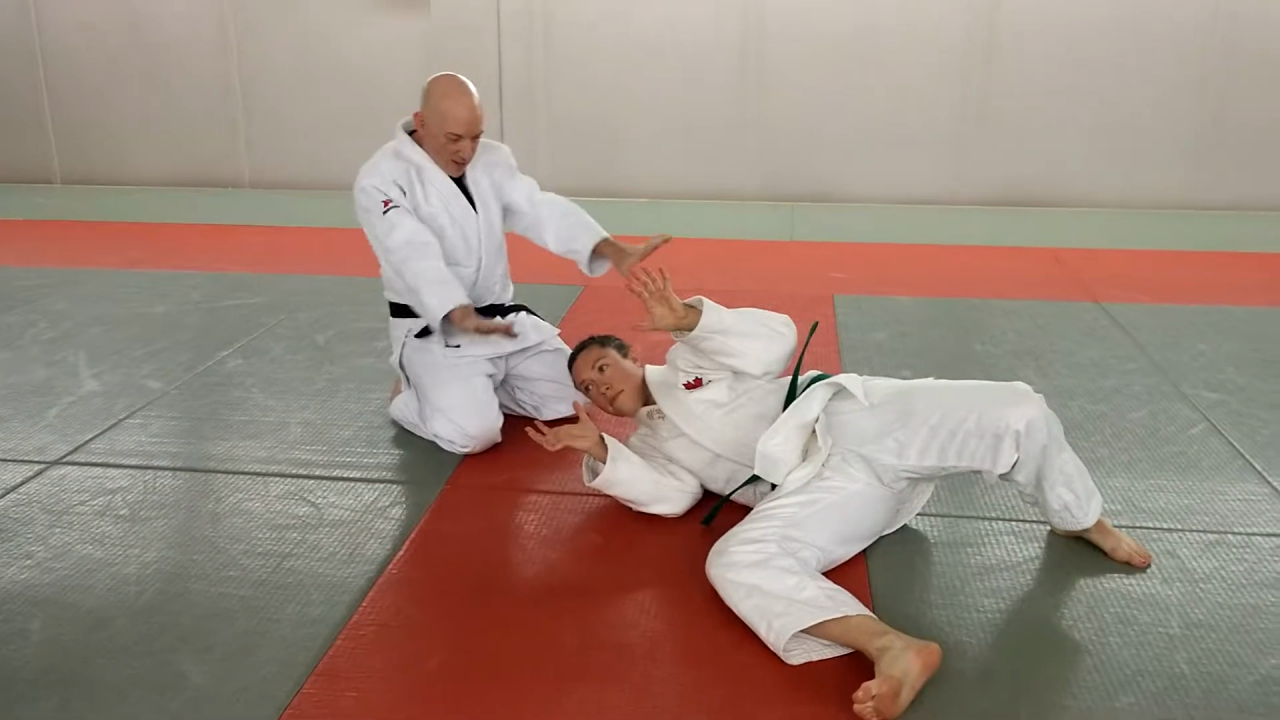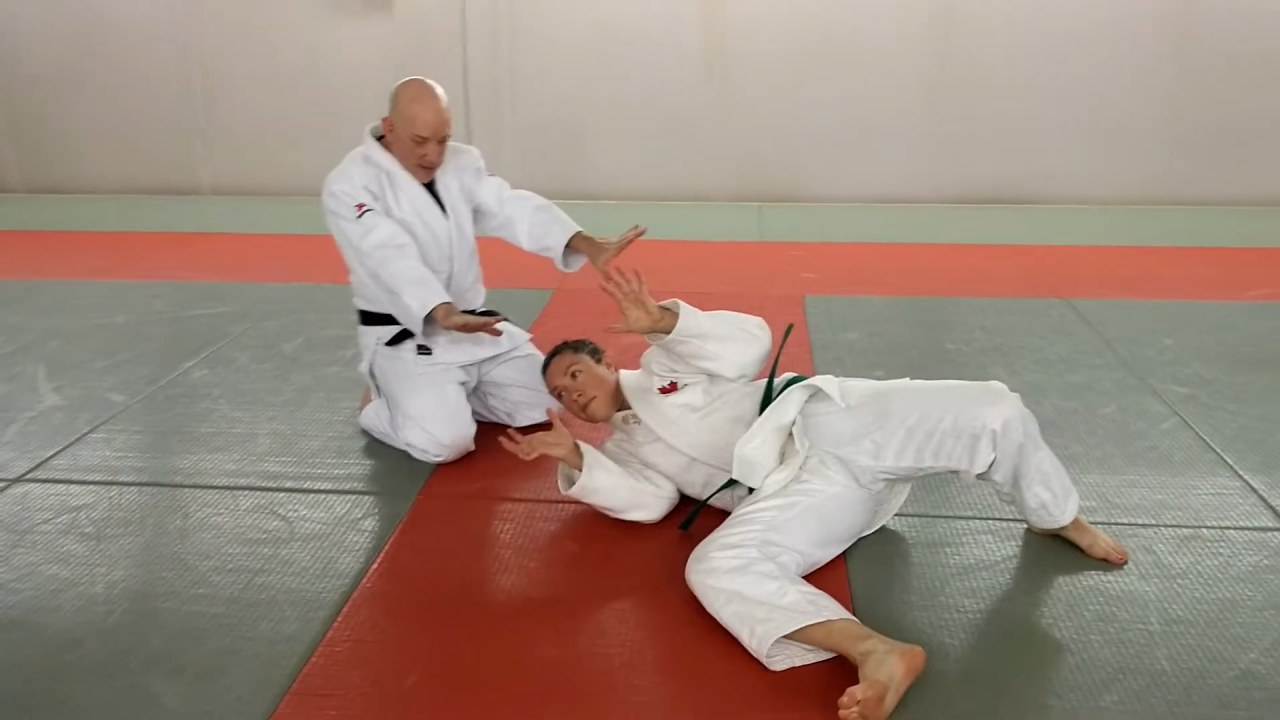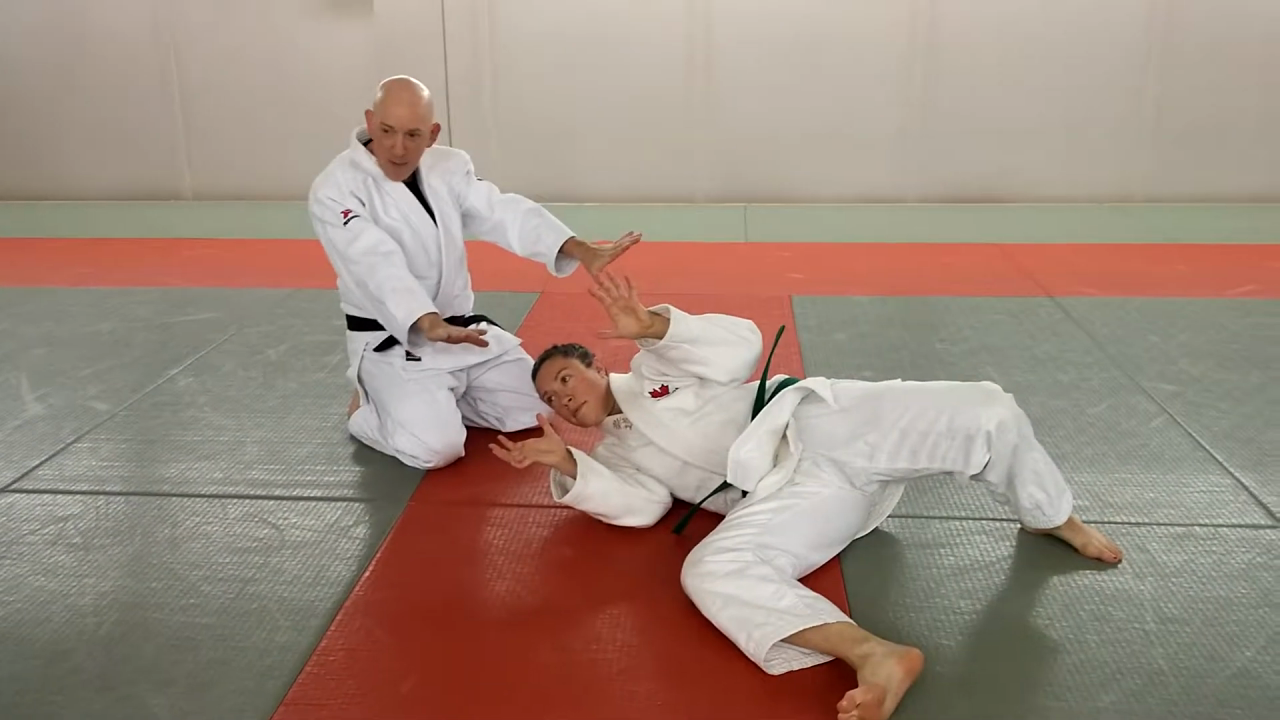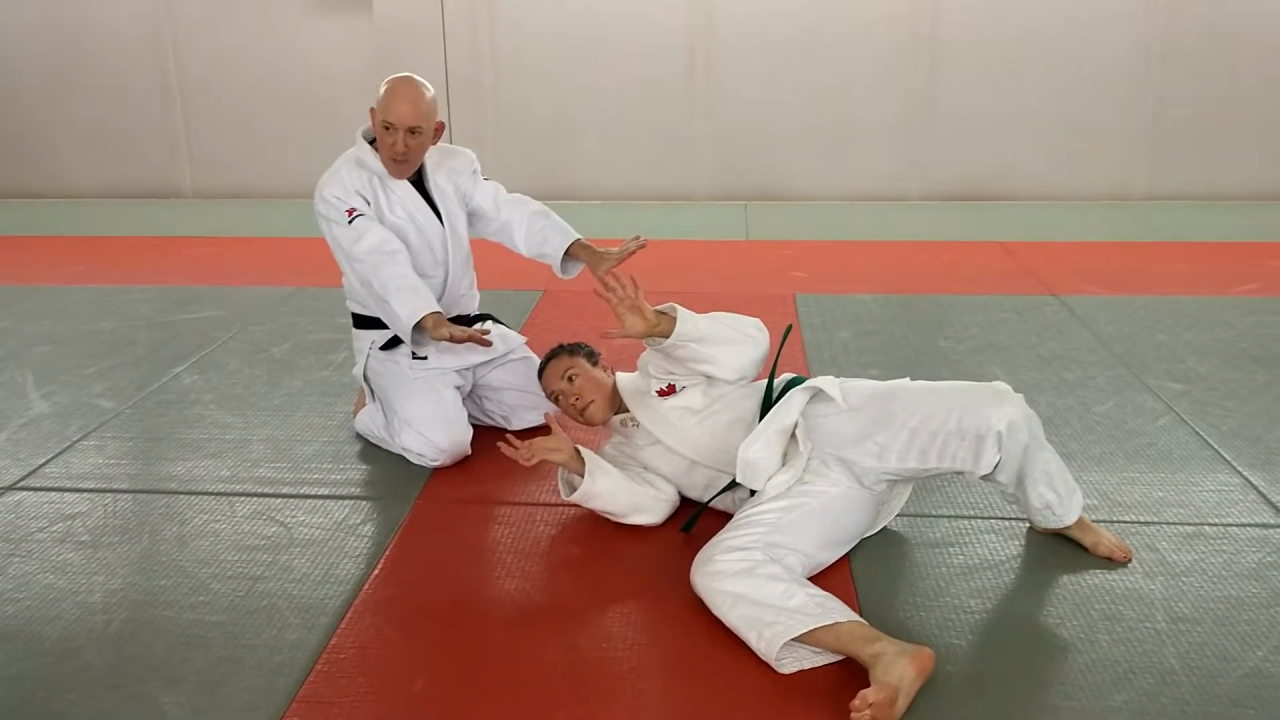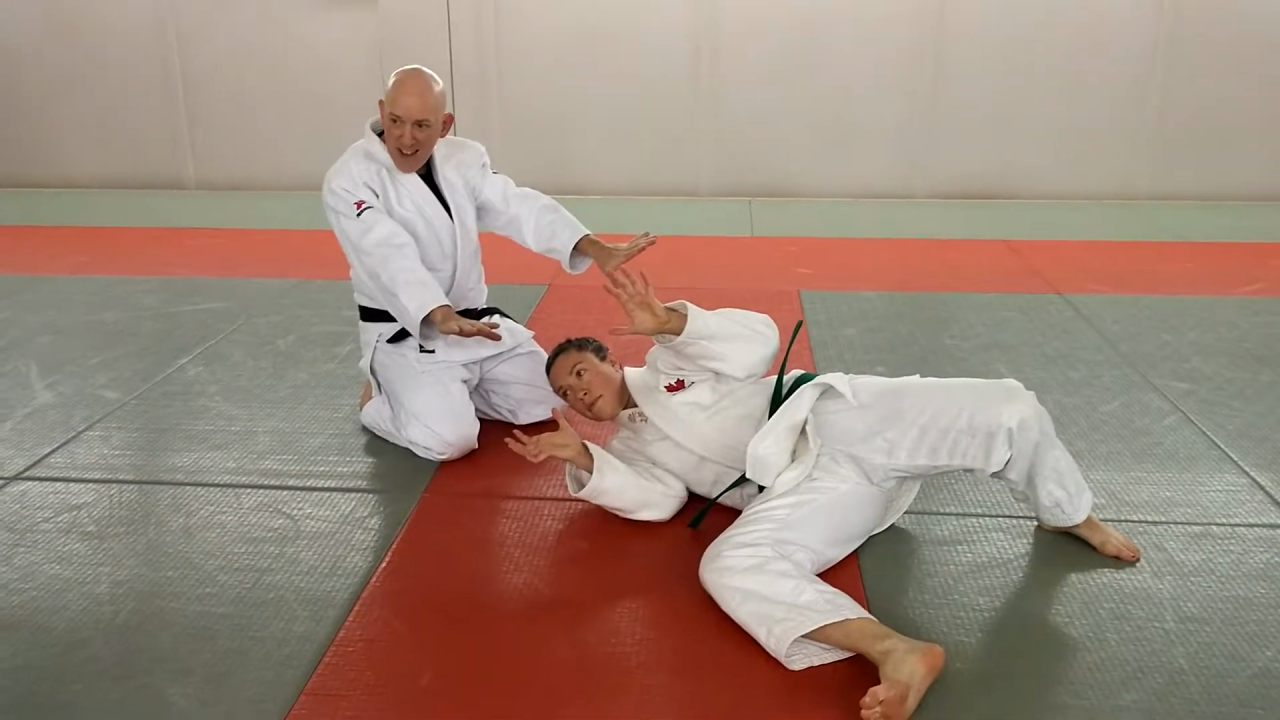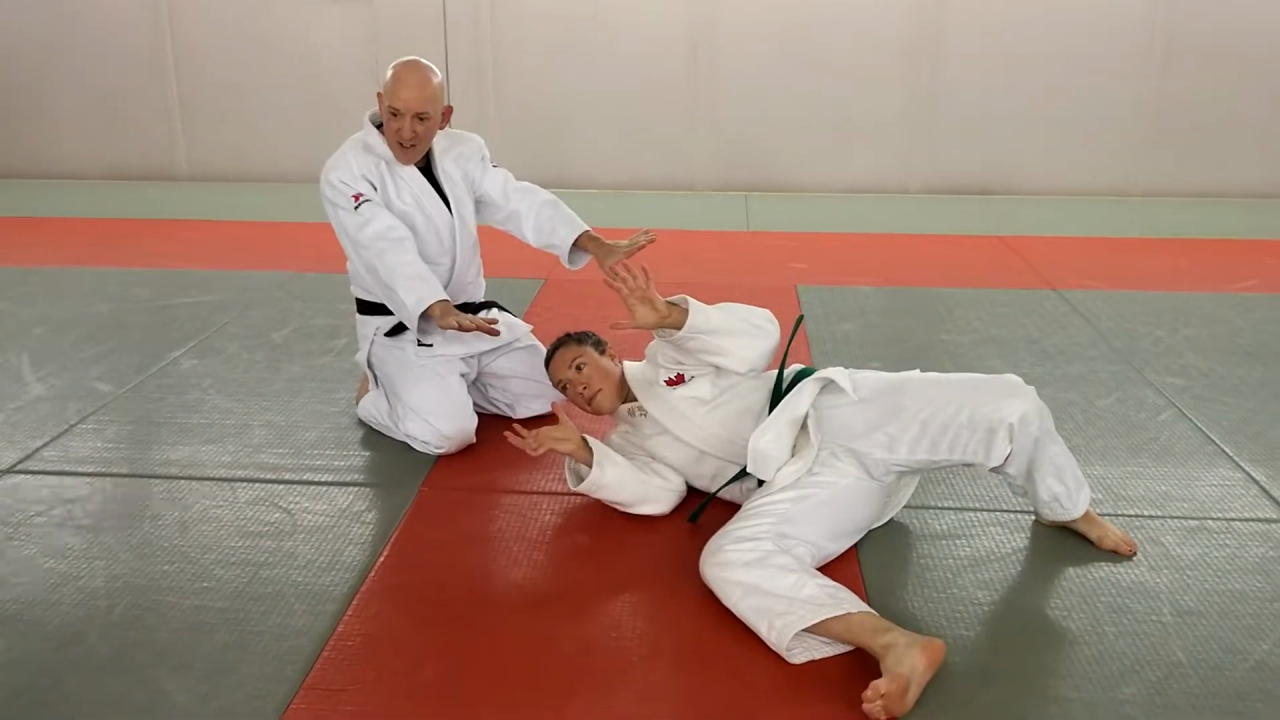
dt=0.2s
person 1, frame 1
left shoulder: (689, 355)
right shoulder: (650, 441)
left elbow: (773, 340)
right elbow: (670, 492)
left wrist: (687, 318)
right wrist: (598, 451)
left hip: (853, 418)
right hip: (813, 482)
left knee: (1016, 411)
right knee: (734, 563)
left ankle: (1081, 522)
right ankle: (894, 648)
person 1, frame 2
left shoulder: (662, 360)
right shoulder: (624, 448)
left elbow: (748, 342)
right elbow: (646, 499)
left wrist: (662, 320)
right wrist: (574, 459)
left hip: (830, 419)
right hip: (792, 485)
left knee: (992, 412)
right knee: (713, 569)
left ankle: (1059, 521)
right ankle: (876, 651)
person 1, frame 3
left shoulder: (653, 365)
right shoulder: (616, 453)
left elbow: (739, 346)
right elbow: (640, 504)
left wrist: (652, 326)
right wrist: (566, 465)
left hip: (822, 422)
right hip: (785, 487)
left knee: (987, 412)
right knee: (709, 574)
left ankle: (1053, 520)
right ankle: (875, 655)
person 1, frame 4
left shoulder: (659, 363)
right shoulder: (623, 451)
left elbow: (745, 344)
right elbow: (647, 503)
left wrist: (658, 325)
right wrist: (573, 463)
left hip: (829, 420)
right hip: (793, 486)
left knee: (995, 411)
right knee: (718, 572)
left ankle: (1061, 519)
right ankle: (885, 653)
person 1, frame 5
left shoulder: (670, 358)
right shoulder: (631, 445)
left elbow: (755, 342)
right elbow: (656, 497)
left wrist: (669, 321)
right wrist: (581, 459)
left hip: (839, 417)
right hip: (802, 484)
left knee: (1007, 408)
right knee: (727, 568)
left ankle: (1070, 517)
right ankle: (896, 651)
person 1, frame 6
left shoulder: (669, 352)
right shoulder: (631, 439)
left elbow: (757, 336)
right elbow: (655, 492)
left wrist: (670, 316)
right wrist: (581, 453)
left hip: (840, 411)
right hip: (802, 477)
left knee: (1007, 403)
right knee: (728, 562)
left ankle: (1068, 513)
right ankle: (896, 644)
person 2, frame 1
left shoulder: (492, 159)
right shoulder: (380, 178)
left elbow: (542, 212)
right elbow: (413, 255)
left wrist: (611, 249)
right wrist: (460, 317)
left hip: (501, 319)
right hip: (434, 330)
left knee: (571, 400)
right knee: (472, 432)
left ankle: (480, 385)
right ankle: (412, 394)
person 2, frame 2
left shoulder: (461, 163)
right shoulder: (349, 184)
left elbow: (513, 210)
right elbow: (391, 259)
left wrist: (586, 244)
right wrist: (443, 314)
left hip: (473, 325)
right hip: (405, 338)
left knee: (546, 405)
right knee: (445, 441)
left ankle: (454, 393)
right ankle: (382, 401)
person 2, frame 3
left shoulder: (448, 167)
right shoulder: (335, 189)
left elbow: (504, 214)
right elbow: (377, 266)
left wrist: (581, 250)
right wrist: (428, 324)
left hip: (463, 329)
right hip: (392, 342)
left knee: (536, 410)
right knee: (436, 447)
left ankle: (442, 399)
right ankle: (369, 408)
person 2, frame 4
left shoulder: (455, 166)
right shoulder: (341, 187)
left elbow: (510, 214)
right elbow: (382, 266)
left wrist: (587, 252)
right wrist: (433, 323)
left hip: (468, 327)
right hip: (398, 342)
left knee: (542, 407)
right knee: (443, 446)
left ankle: (449, 397)
right ankle: (374, 407)
person 2, frame 5
left shoulder: (463, 158)
right shoulder: (349, 180)
left elbow: (517, 208)
right elbow: (390, 257)
left wrist: (595, 248)
right wrist: (441, 316)
left hip: (475, 320)
right hip: (406, 335)
left knee: (548, 401)
right knee: (449, 439)
left ankle: (453, 391)
right ankle: (380, 399)
person 2, frame 6
left shoulder: (463, 151)
right shoulder: (347, 171)
left elbow: (517, 202)
right elbow: (388, 251)
left wrist: (595, 244)
right wrist: (439, 310)
left hip: (473, 315)
right hip: (403, 329)
left knee: (546, 395)
right knee: (447, 433)
left ankle: (450, 386)
right ankle: (378, 392)
